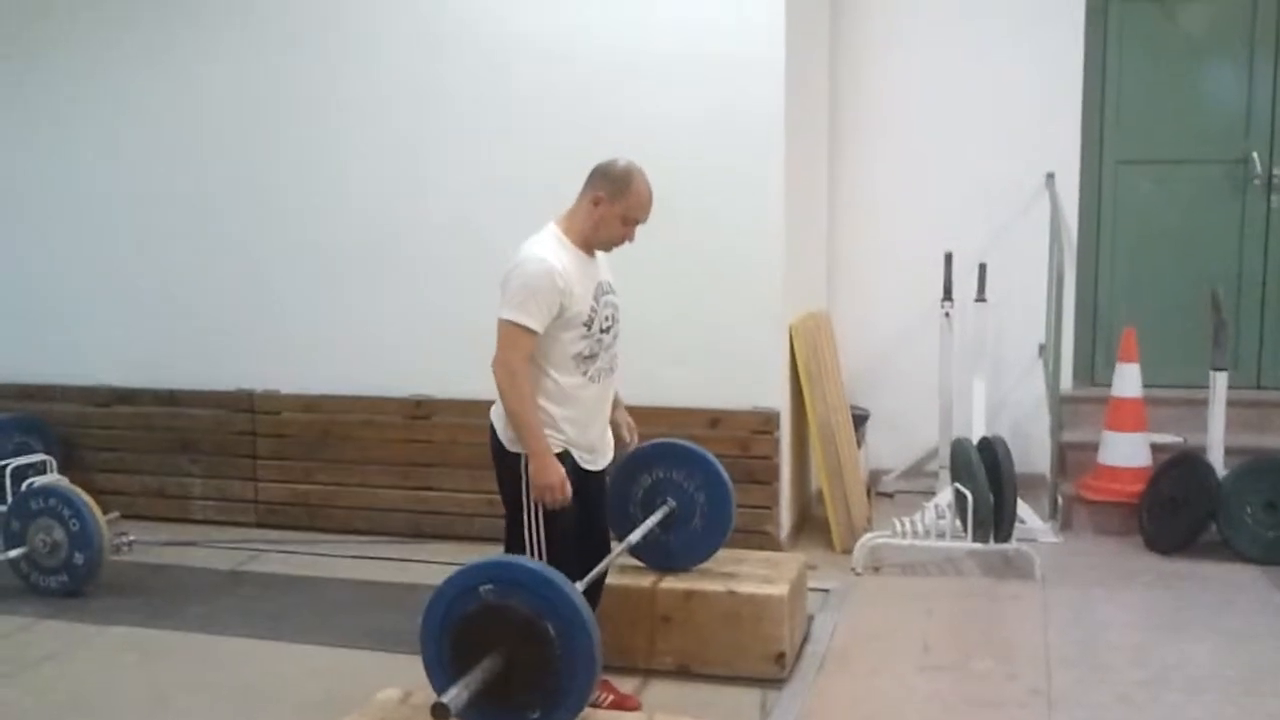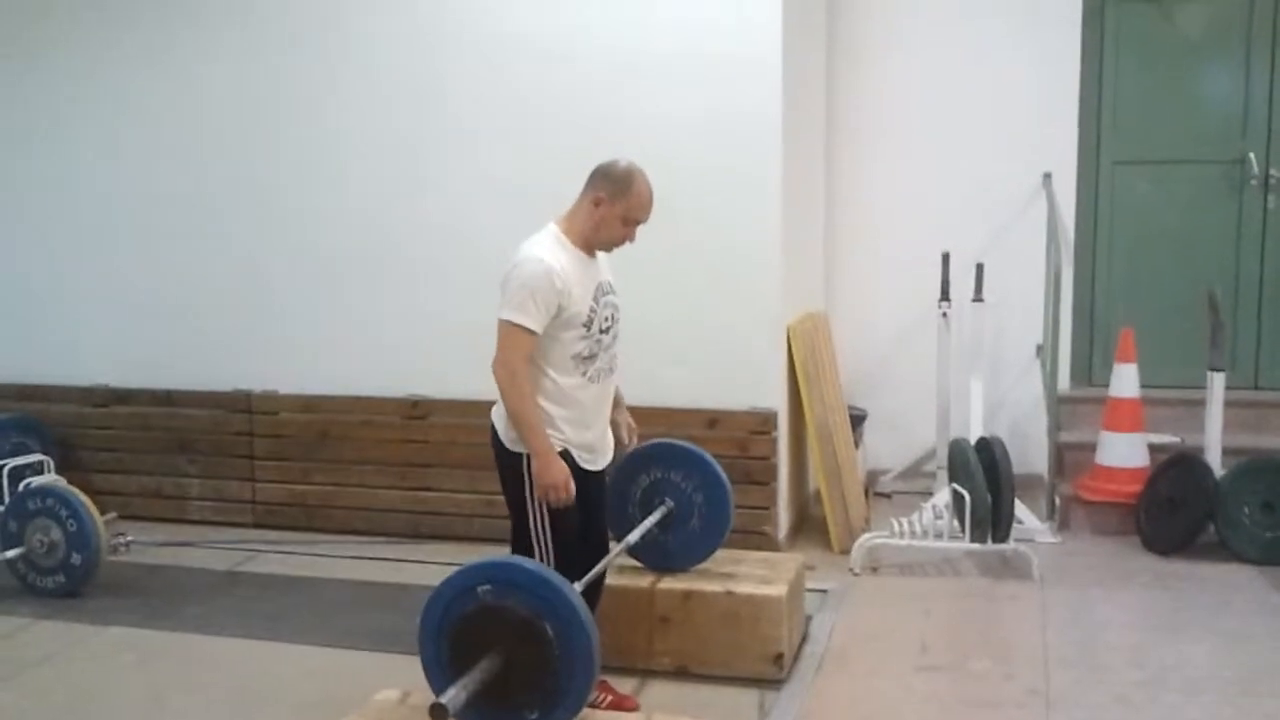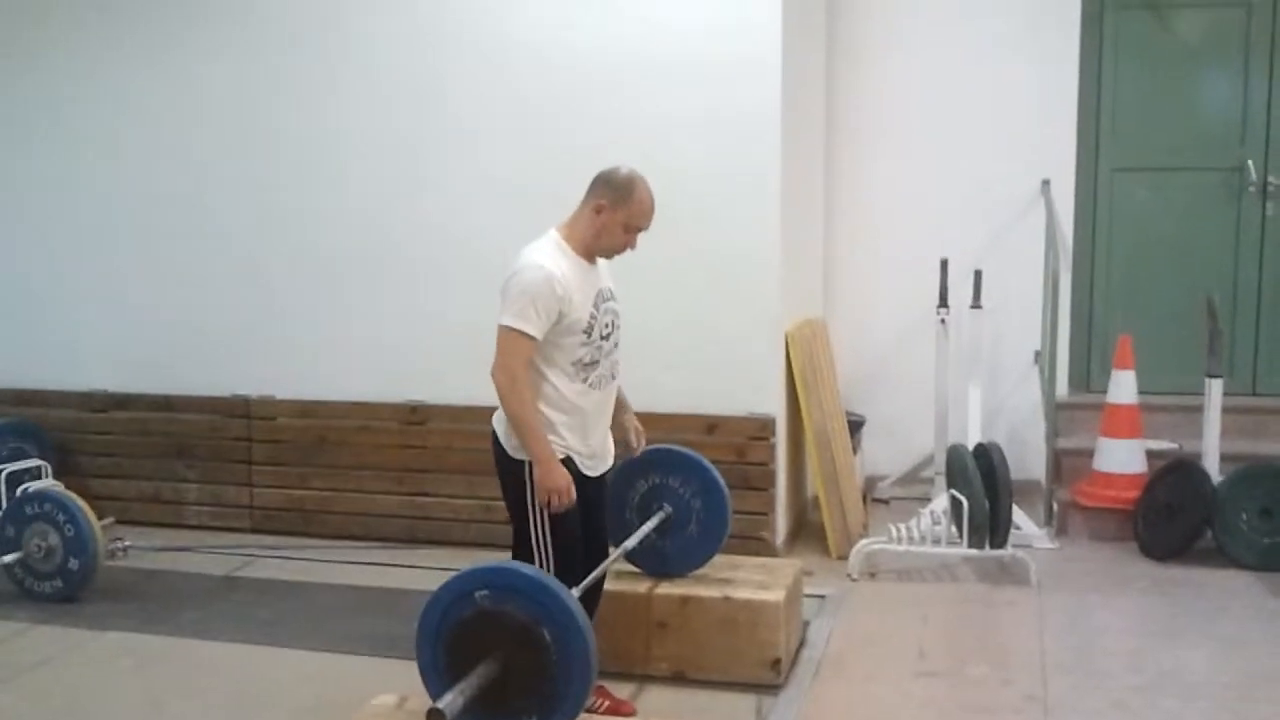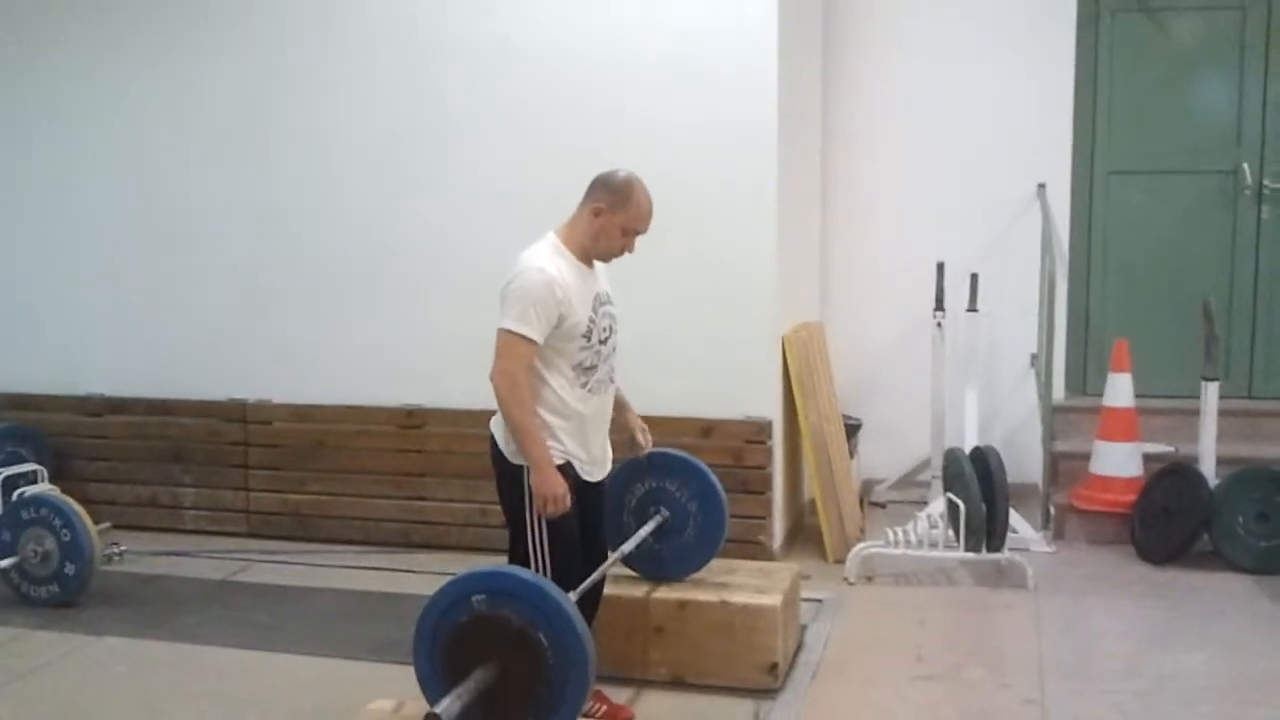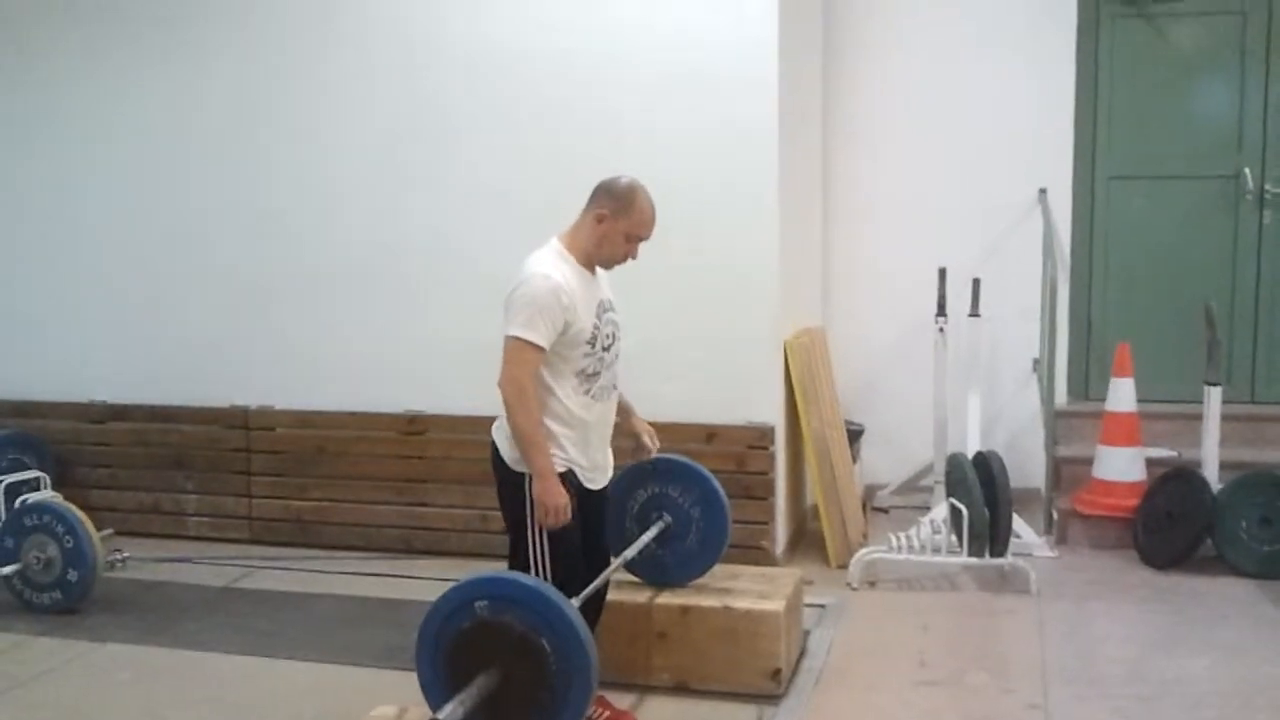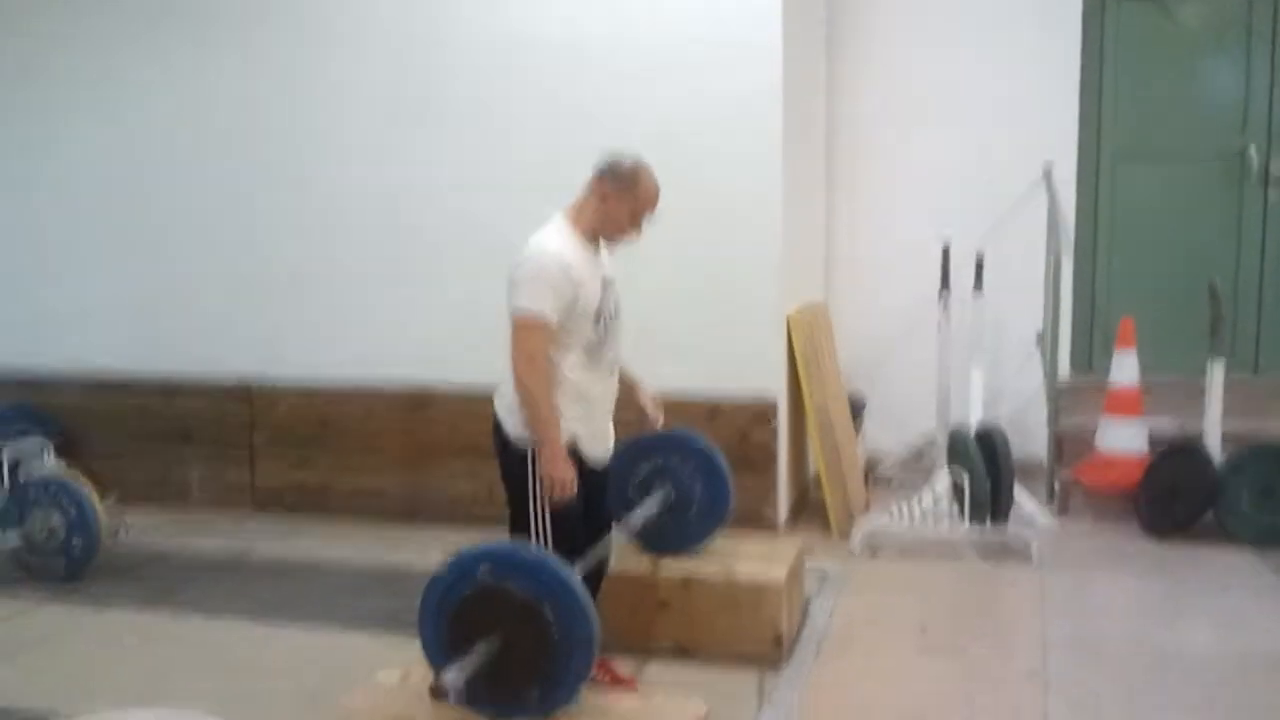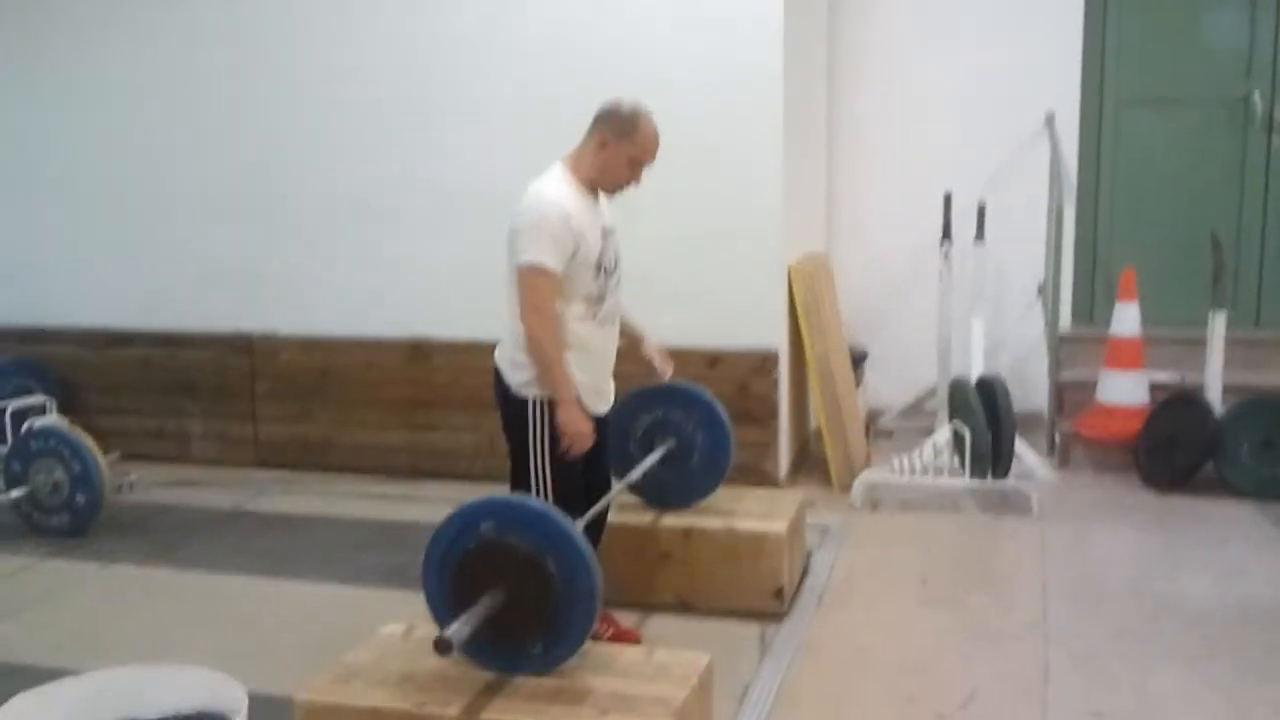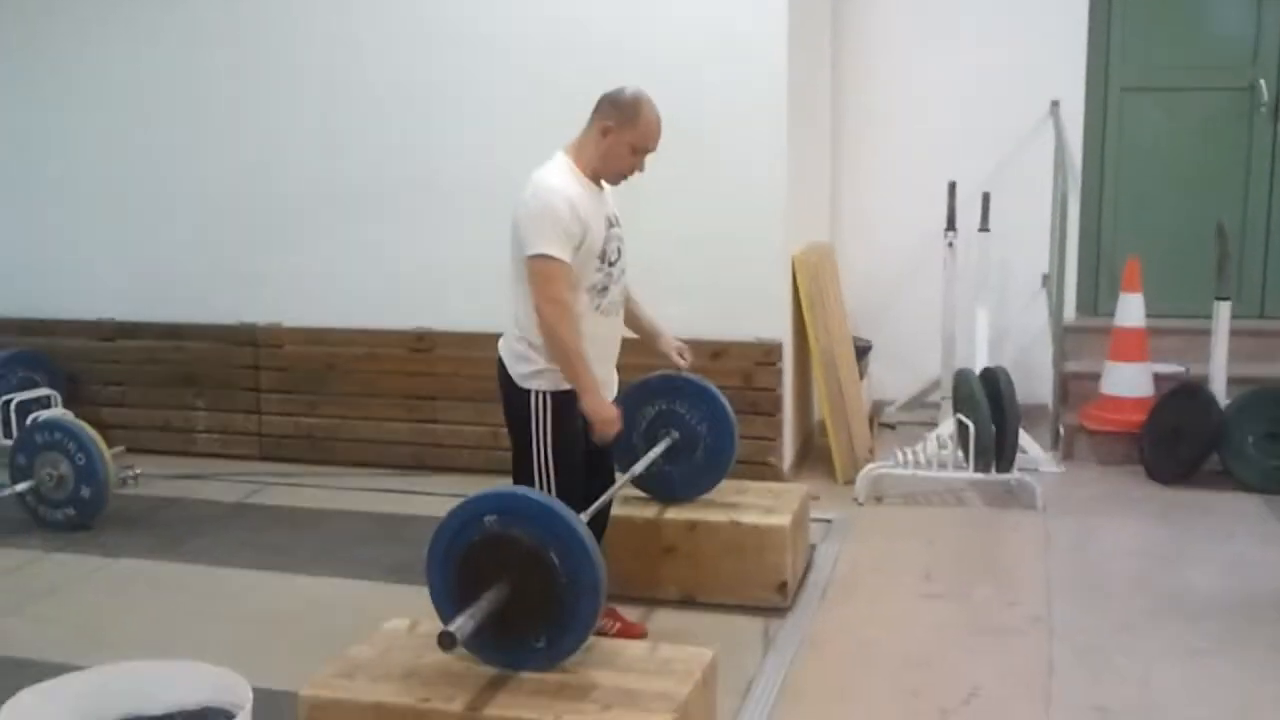
dt=0.1s
person 1, frame 1
left shoulder: (593, 259)
right shoulder: (541, 264)
right elbow: (509, 365)
left wrist: (616, 409)
right wrist: (540, 457)
left hip: (587, 445)
right hip: (540, 450)
left knee: (589, 565)
person 1, frame 2
left shoulder: (593, 259)
right shoulder: (540, 265)
right elbow: (509, 365)
left wrist: (616, 409)
right wrist: (543, 456)
left hip: (587, 445)
right hip: (540, 450)
left knee: (589, 565)
right knee: (547, 577)
person 1, frame 3
left shoulder: (594, 266)
right shoulder: (541, 271)
right elbow: (508, 371)
left wrist: (621, 413)
right wrist: (544, 461)
left hip: (587, 451)
right hip: (542, 457)
left knee: (589, 573)
right knee: (547, 582)
person 1, frame 4
left shoulder: (591, 269)
right shoulder: (540, 275)
right elbow: (508, 375)
left wrist: (625, 411)
right wrist: (541, 467)
left hip: (586, 456)
right hip: (540, 461)
left knee: (588, 578)
right knee: (546, 587)
person 1, frame 5
left shoulder: (592, 277)
right shoulder: (545, 281)
right elbow: (516, 384)
left wrist: (630, 416)
right wrist: (544, 478)
left hip: (586, 465)
right hip: (542, 469)
left knee: (589, 584)
person 1, frame 6
left shoulder: (593, 253)
right shoulder: (551, 256)
right elbow: (528, 360)
left wrist: (634, 389)
right wrist: (551, 452)
left hip: (587, 436)
right hip: (543, 441)
left knee: (589, 553)
person 1, frame 7
left shoulder: (591, 202)
right shoulder: (550, 205)
right elbow: (539, 315)
left wrist: (639, 341)
right wrist: (566, 406)
left hip: (586, 388)
right hip: (541, 392)
left knee: (591, 505)
person 1, frame 8
left shoulder: (595, 191)
right shoulder: (553, 194)
right elbow: (552, 304)
left wrist: (655, 334)
right wrist: (589, 394)
left hip: (588, 380)
right hip: (546, 382)
left knee: (594, 498)
